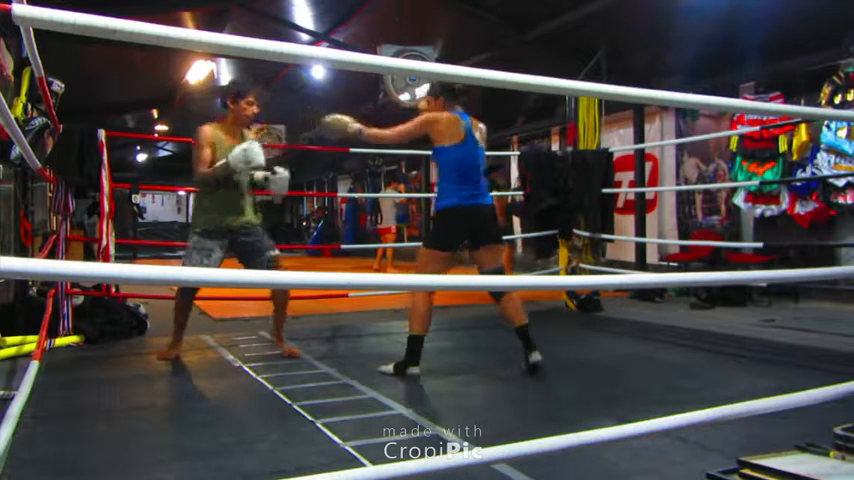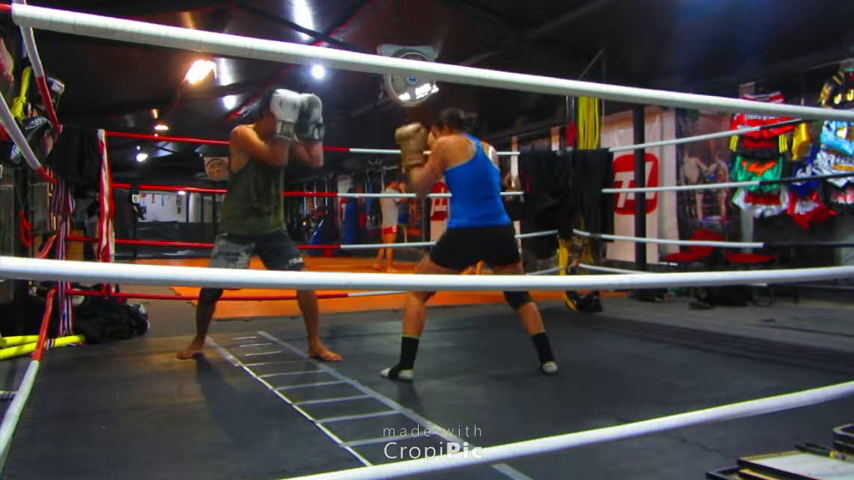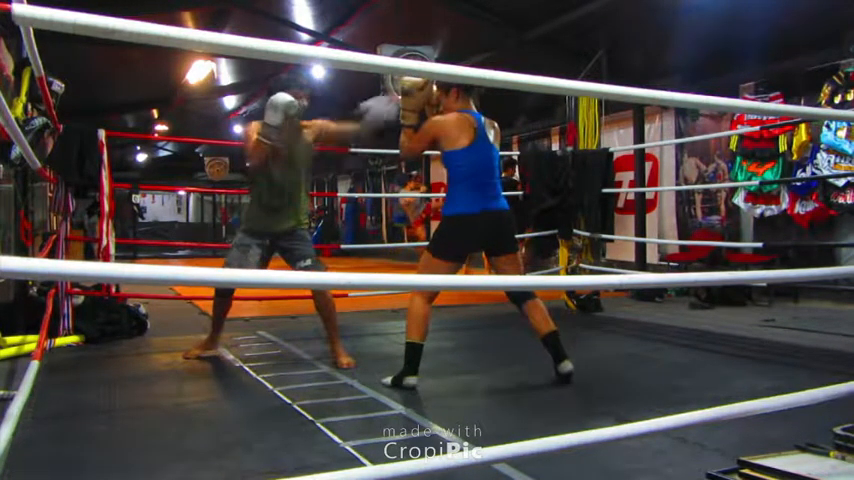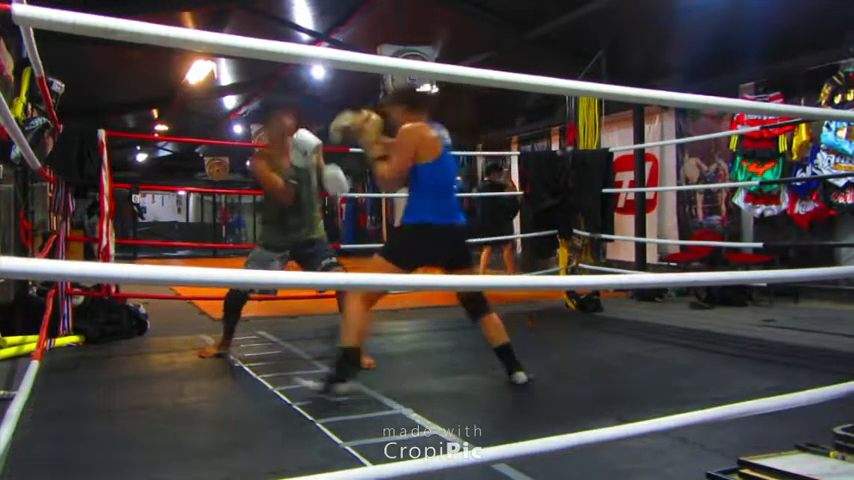
dt=1s
person 1, frame 1
left shoulder: (437, 120)
right shoulder: (479, 127)
left elbow: (390, 136)
left wrist: (354, 129)
left hip: (452, 214)
right hip: (483, 212)
left knee: (423, 286)
left ankle: (411, 360)
right ankle: (531, 351)
person 1, frame 2
left shoulder: (446, 145)
right shoulder: (488, 149)
left elbow: (419, 187)
left wrist: (412, 155)
left hip: (464, 234)
right hip: (500, 232)
left knee: (416, 294)
right knee: (519, 296)
left ankle: (405, 365)
right ankle: (547, 358)
person 1, frame 3
left shoulder: (442, 123)
right shoulder: (491, 126)
left elbow: (408, 150)
left wrist: (409, 113)
left hip: (461, 221)
right hip: (498, 218)
left knee: (421, 294)
right knee: (522, 293)
left ankle: (409, 372)
right ankle: (561, 360)
person 1, frame 4
left shoulder: (411, 132)
right shoulder: (440, 133)
left elbow: (389, 182)
left wrist: (377, 151)
right wrist: (390, 146)
left hip: (419, 230)
right hip: (452, 230)
left knee: (359, 297)
right knee: (476, 304)
left ankle: (341, 375)
right ankle: (515, 369)
person 2, frame 1
left shoulder: (249, 137)
right shoulder: (207, 133)
right elbow: (201, 175)
left wrist: (266, 177)
right wrist: (230, 165)
left hip: (245, 220)
right hip: (210, 223)
left knee: (277, 270)
right knee: (190, 283)
left ankle: (279, 337)
right ankle: (176, 341)
person 2, frame 2
left shoulder: (284, 135)
right shoulder: (242, 134)
left elbow: (316, 161)
right elbow: (276, 159)
left wrist: (314, 124)
right wrist: (287, 122)
left hip: (272, 226)
right hip: (238, 227)
right knee: (211, 287)
left ankle: (315, 344)
right ankle: (199, 340)
person 2, frame 3
left shoulder: (312, 130)
right shoulder: (257, 128)
left elbow: (353, 129)
right elbow: (255, 158)
right wrist: (273, 122)
left hip: (293, 225)
right hip: (257, 224)
left ankle: (336, 346)
right ankle: (212, 339)
person 2, frame 4
left shoulder: (311, 148)
right shoulder: (260, 161)
left elbow: (323, 180)
right elbow: (286, 198)
left wrist: (333, 178)
right wrist: (297, 165)
left hip: (311, 235)
right hip: (275, 239)
right knee: (237, 289)
right ankle: (224, 342)
